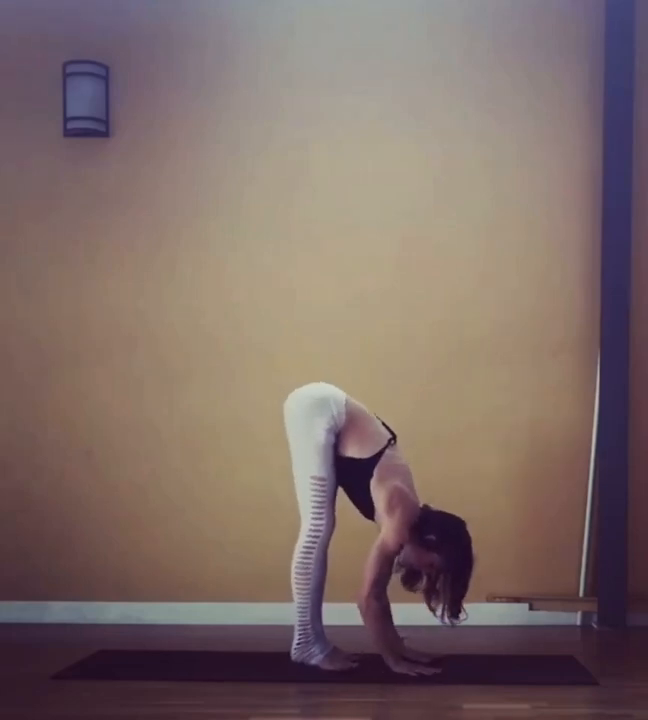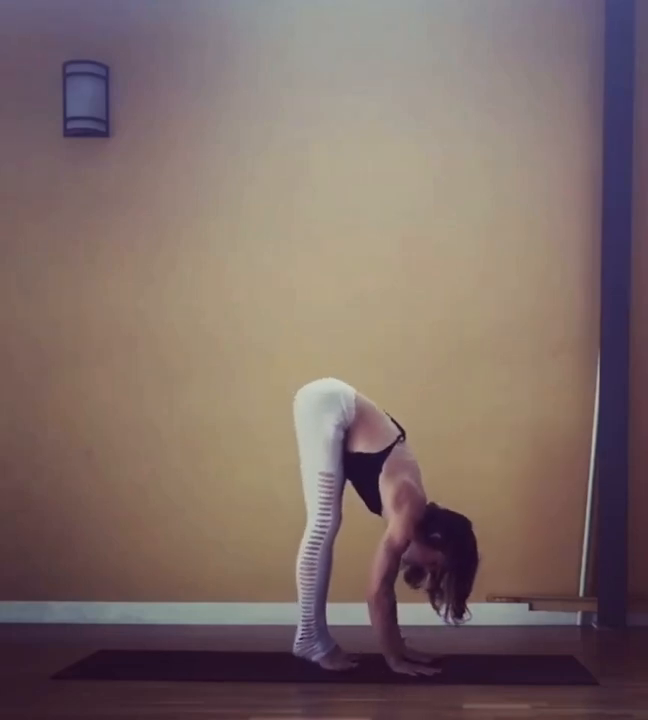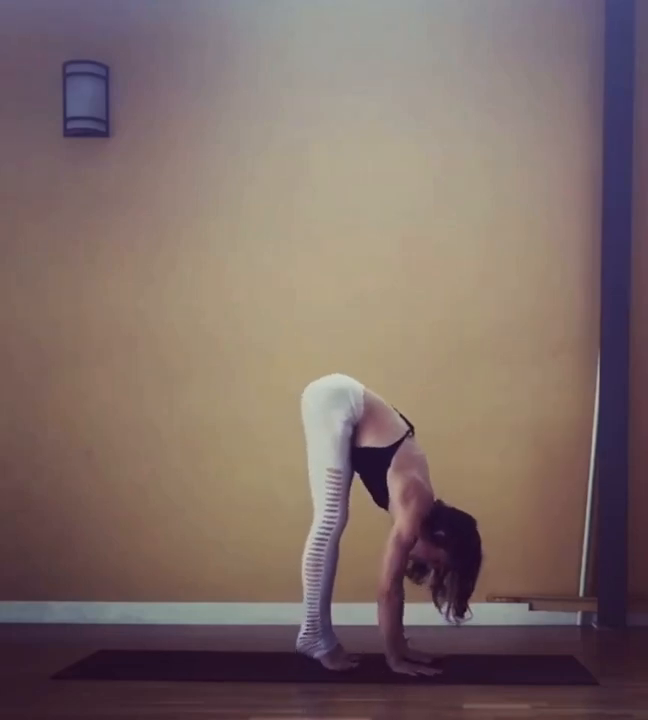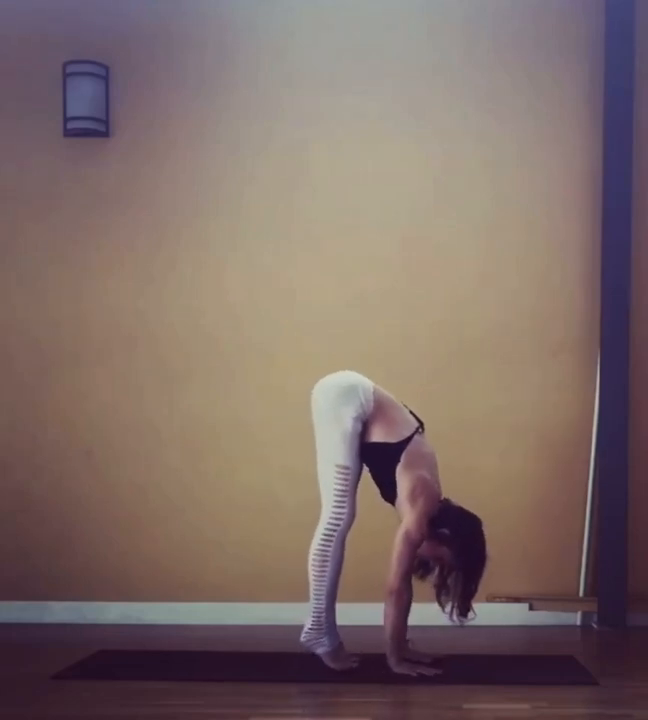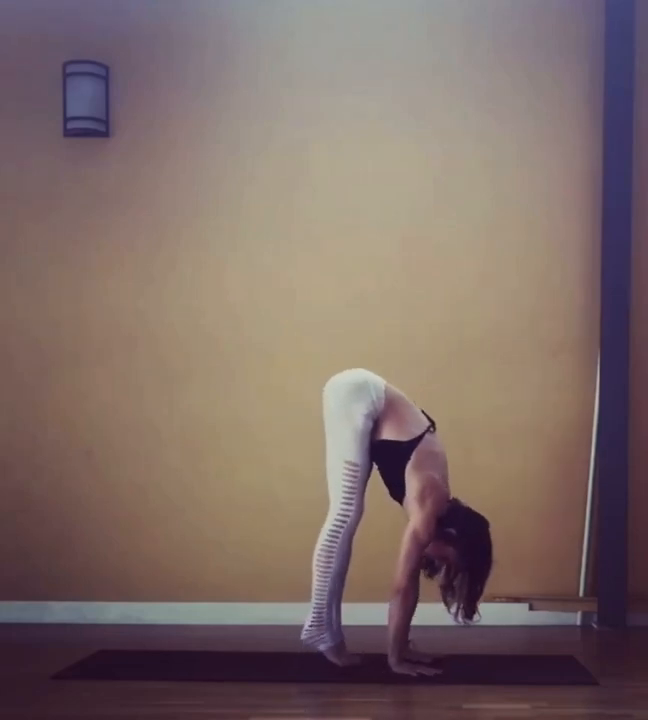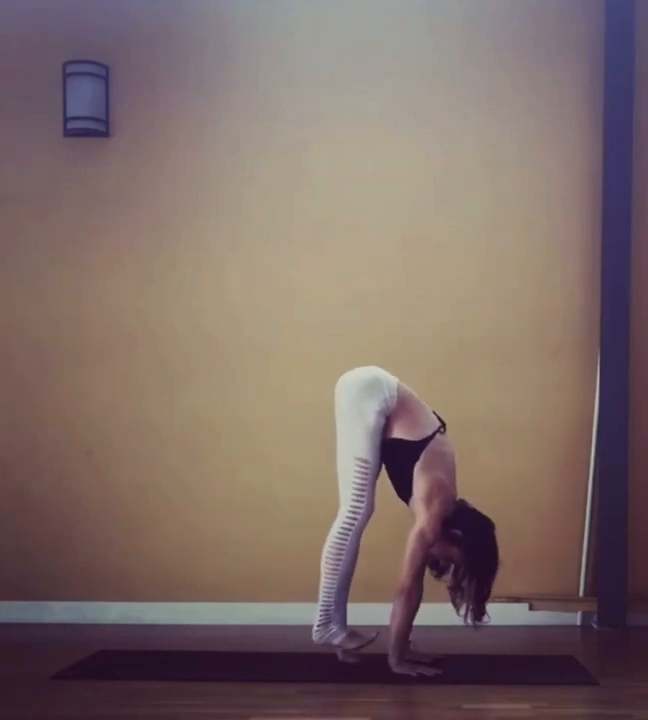
dt=0.2s
person 1, frame 1
left shoulder: (406, 519)
right shoulder: (400, 525)
left elbow: (377, 593)
right elbow: (368, 597)
left wrist: (396, 648)
right wrist: (392, 658)
left hip: (325, 410)
right hip: (317, 408)
left knee: (320, 530)
right knee: (317, 530)
left ankle: (314, 641)
right ankle: (307, 644)
person 1, frame 2
left shoulder: (414, 516)
right shoulder: (406, 521)
left elbow: (384, 590)
right elbow: (378, 594)
left wrist: (397, 648)
right wrist: (393, 658)
left hip: (335, 405)
right hip: (327, 404)
left knee: (326, 526)
right knee: (323, 525)
left ankle: (318, 638)
right ankle: (310, 640)
person 1, frame 3
left shoulder: (422, 511)
right shoulder: (413, 517)
left elbow: (392, 587)
right elbow: (388, 589)
left wrist: (399, 647)
right wrist: (394, 658)
left hip: (344, 402)
right hip: (334, 400)
left knee: (332, 523)
right knee: (330, 521)
left ankle: (322, 636)
right ankle: (314, 636)
person 1, frame 4
left shoulder: (429, 510)
right shoulder: (420, 516)
left elbow: (401, 583)
right elbow: (396, 588)
left wrist: (400, 648)
right wrist: (395, 658)
left hip: (352, 398)
right hip: (345, 396)
left knee: (339, 519)
right knee: (338, 518)
left ankle: (326, 634)
right ankle: (318, 632)
person 1, frame 5
left shoulder: (436, 509)
right shoulder: (427, 515)
left elbow: (409, 579)
right elbow: (403, 587)
left wrist: (401, 647)
right wrist: (396, 658)
left hip: (363, 396)
right hip: (357, 394)
left knee: (346, 517)
right knee: (345, 515)
left ankle: (330, 628)
right ankle: (318, 626)
person 1, frame 6
left shoulder: (442, 509)
right shoulder: (433, 516)
left elbow: (411, 582)
right elbow: (407, 586)
left wrist: (401, 647)
right wrist: (396, 657)
left hip: (373, 395)
right hip: (368, 392)
left knee: (354, 514)
right knee: (356, 513)
left ankle: (334, 622)
right ankle: (327, 623)
